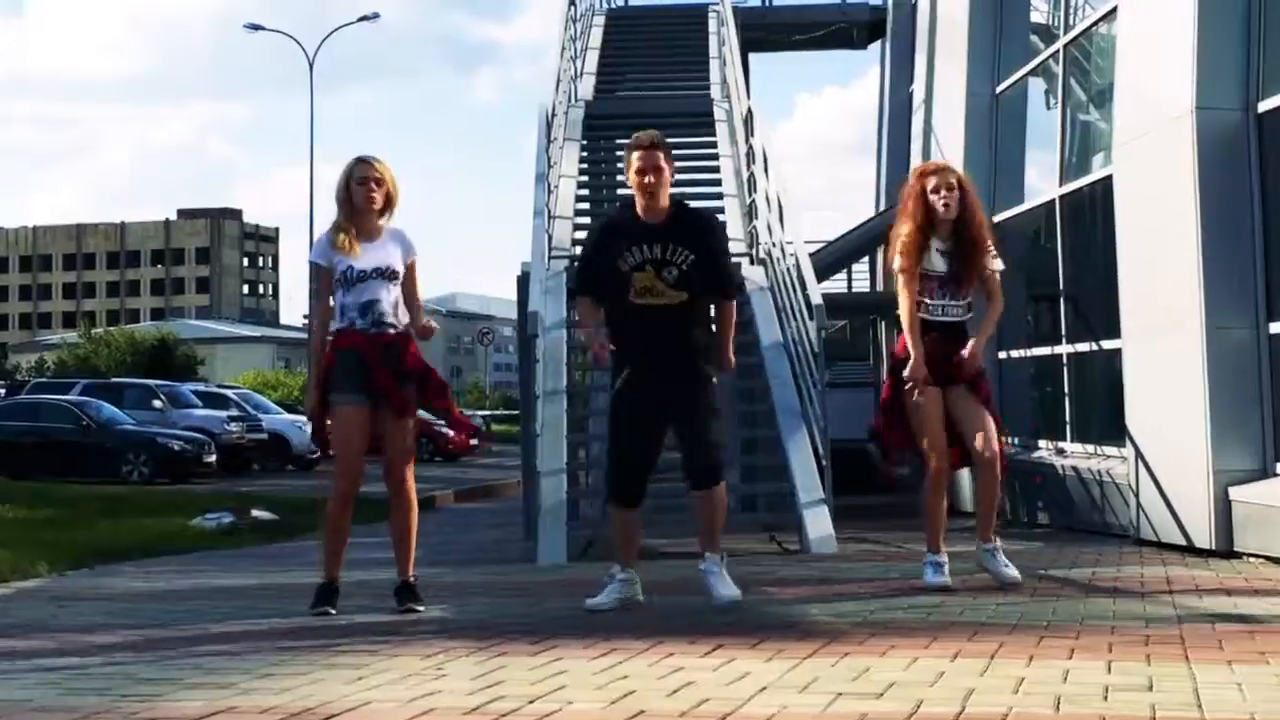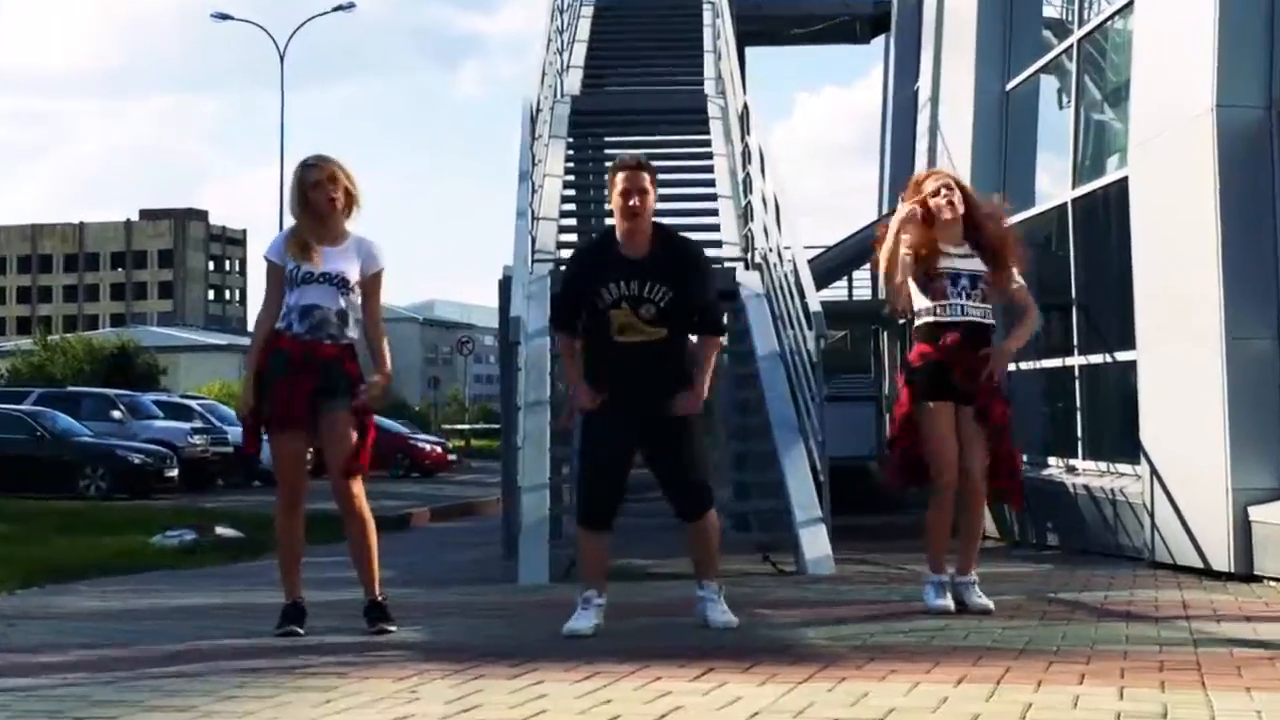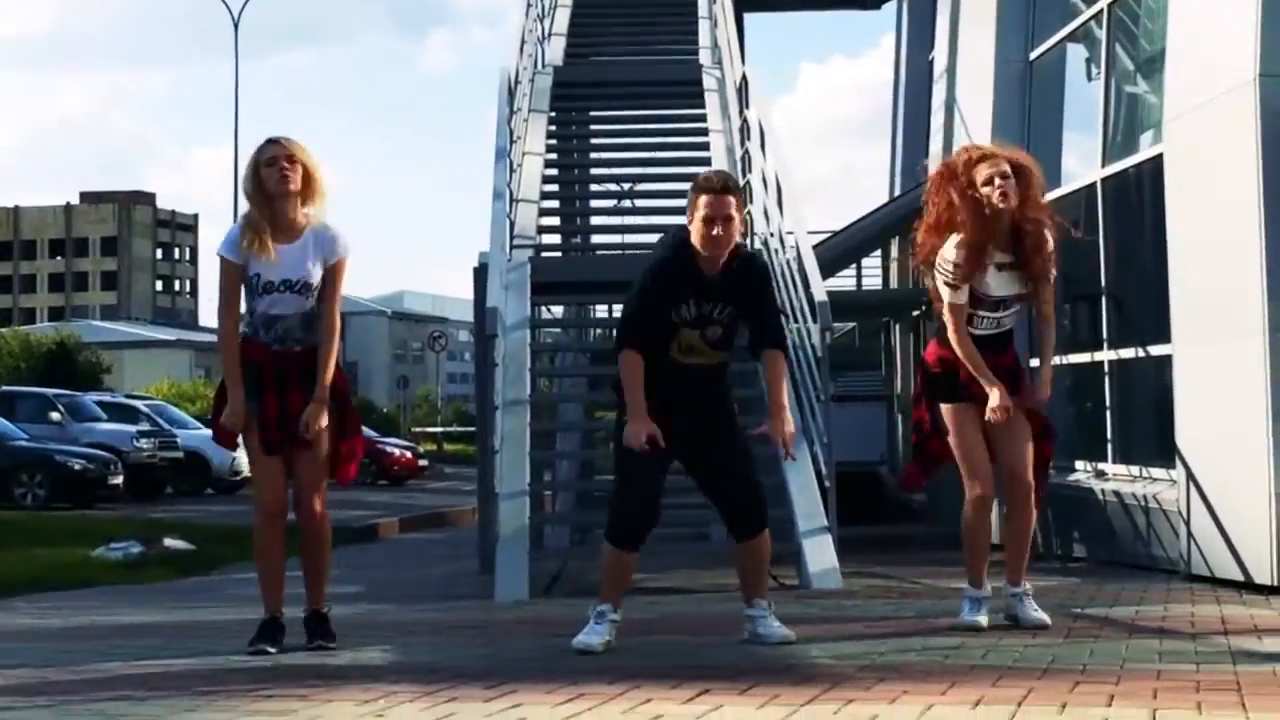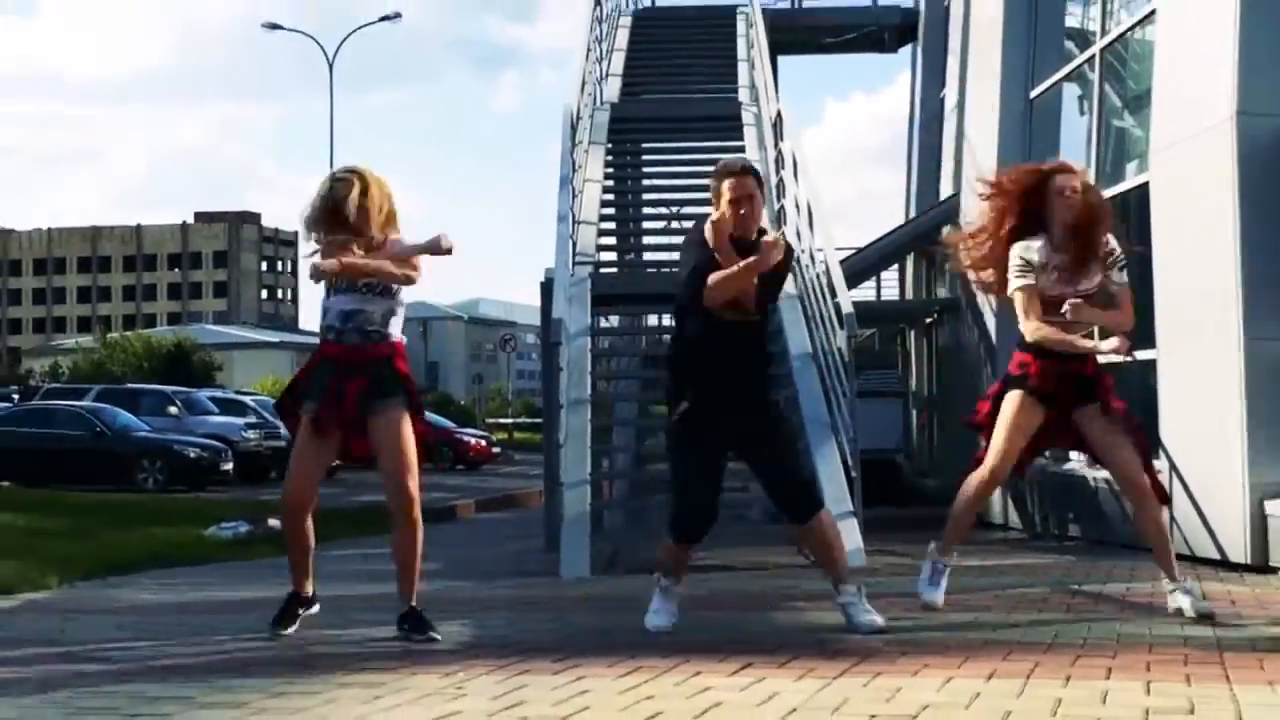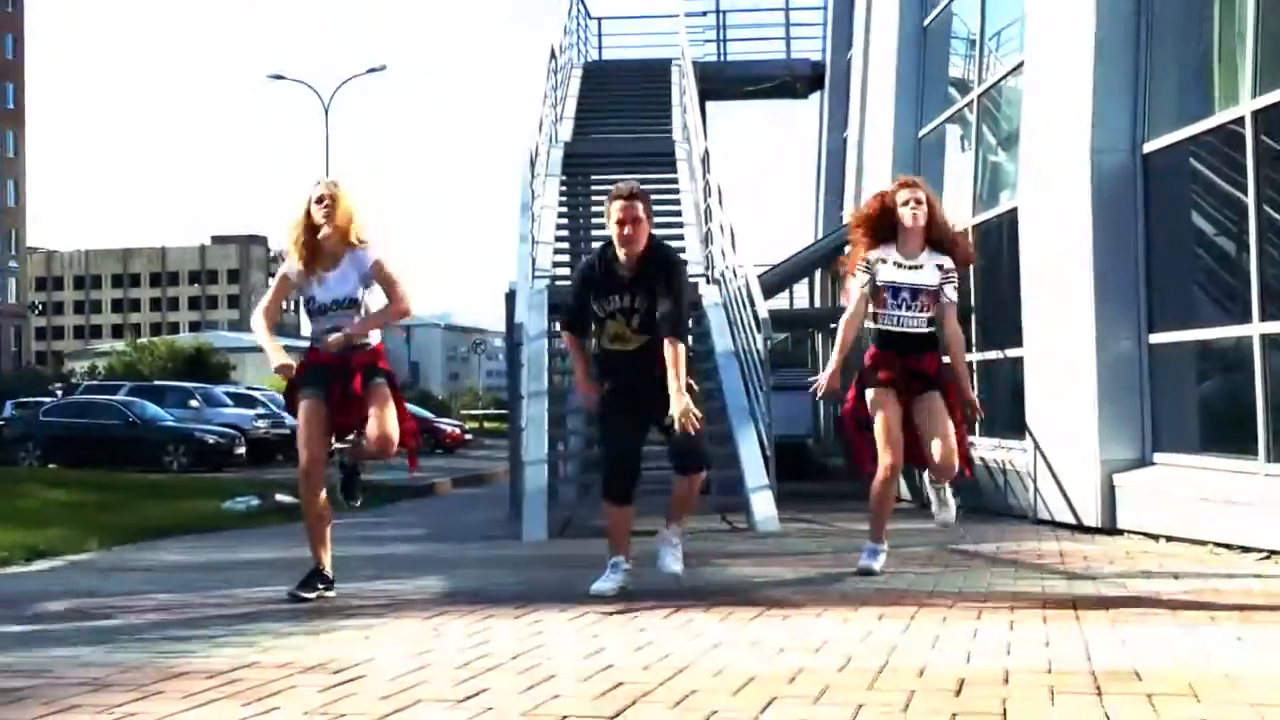
dt=0.7s
person 1, frame 1
left shoulder: (400, 241)
right shoulder: (328, 246)
right elbow: (320, 315)
left wrist: (421, 325)
right wrist: (313, 382)
left hip: (397, 357)
right hip: (350, 358)
left knee: (401, 477)
right knee: (347, 479)
left ankle: (406, 580)
right ankle: (329, 583)
person 1, frame 2
left shoulder: (364, 250)
right shoulder: (285, 245)
left elbow: (372, 322)
right elbow: (268, 313)
left wrist: (384, 372)
right wrist: (249, 379)
left hip: (337, 368)
right hip: (285, 364)
left knee: (349, 489)
right knee: (291, 492)
left ankle: (374, 599)
right ankle: (293, 601)
person 1, frame 3
left shoulder: (325, 237)
right shoulder: (242, 237)
left elbow: (329, 322)
right elbow: (228, 320)
left wrist: (321, 398)
right wrist: (234, 395)
left hip: (309, 369)
right hip: (259, 369)
left knee: (310, 501)
right knee: (270, 502)
left ankle: (316, 611)
right ankle: (272, 617)
person 1, frame 4
left shoulder: (398, 247)
right shoulder: (331, 244)
left elbow: (408, 273)
right elbow: (327, 263)
left wrist: (344, 264)
right wrist: (424, 245)
left hip: (383, 370)
right hip: (329, 370)
left knee: (404, 491)
right knee: (296, 497)
left ankle: (409, 608)
right ankle: (301, 593)
person 1, frame 5
left shoulder: (364, 256)
right shoulder: (298, 266)
left elbow: (402, 306)
right elbow: (261, 316)
left wrist: (349, 334)
right wrist: (274, 352)
left hip: (364, 365)
right hip: (319, 368)
left knee: (385, 440)
right knee: (310, 467)
left ankle: (352, 461)
right ankle: (321, 570)
person 2, frame 1
left shoulder: (702, 226)
right shoulder: (609, 230)
left elbow: (726, 291)
right elbow: (586, 293)
left wrist: (725, 348)
right wrist: (594, 332)
left hip: (692, 366)
right hip: (635, 369)
left knee: (707, 463)
right knee: (625, 476)
left ankle: (714, 566)
right ankle: (625, 577)
person 2, frame 2
left shoulder: (685, 256)
right shoulder: (589, 258)
left elbow: (709, 329)
right elbow: (564, 325)
left wrist: (699, 388)
right wrist: (578, 383)
left hip: (669, 399)
right hip: (608, 399)
left knee: (695, 494)
right knee: (596, 501)
left ankle: (709, 594)
right ankle: (591, 603)
person 2, frame 3
left shoulder: (750, 269)
right shoulder: (664, 266)
left elbow: (770, 341)
right elbow: (631, 341)
left wrist: (780, 409)
right wrist: (637, 415)
left hip: (710, 406)
right hip: (652, 409)
left knee: (749, 507)
right knee: (632, 514)
left ankle: (758, 613)
right ankle: (604, 616)
person 2, frame 4
left shoulder: (773, 248)
right shoulder: (700, 242)
left elbow: (764, 278)
right elbow: (706, 296)
left wrist: (731, 258)
right wrist: (755, 262)
left hip: (754, 398)
right hip: (696, 401)
left knee: (801, 495)
right knee: (693, 512)
left ankle: (848, 596)
right ankle: (667, 588)
person 2, frame 5
left shoulder: (666, 265)
right shoulder: (593, 267)
left elbow: (674, 331)
right elbow: (571, 327)
left wrist: (678, 392)
right wrist: (584, 379)
left hip: (662, 380)
right hip: (615, 386)
left knee: (693, 461)
right knee: (617, 476)
left ankle: (673, 532)
right ankle: (618, 565)
person 3, frame 1
left shoulder: (977, 241)
right shoulder: (912, 239)
left elbow: (995, 299)
right elbow: (907, 303)
left wrist: (977, 344)
right wrist: (916, 360)
left hip: (959, 355)
right hip: (918, 355)
left knee: (989, 451)
right knee: (937, 462)
left ankle: (988, 546)
right ankle: (934, 557)
person 3, frame 2
left shoulder: (990, 252)
right shoulder: (916, 248)
left elbow: (1029, 310)
right elbow: (888, 279)
left wrist: (1009, 345)
right wrist: (899, 223)
left hip: (978, 366)
right hip: (929, 362)
left knee: (976, 480)
right knee: (946, 480)
left ankle: (965, 578)
right ankle: (936, 579)
person 3, frame 3
left shoulder: (1036, 238)
right shoulder: (960, 248)
left elbow: (1045, 307)
right elbow: (955, 331)
left wrist: (1046, 371)
right wrist: (992, 388)
left hip: (1003, 362)
right hip: (952, 366)
left knee: (1023, 483)
right knee: (981, 487)
left ankle: (1017, 593)
right ankle: (976, 591)
person 3, frame 4
left shoulder: (1104, 247)
right shoulder: (1024, 253)
left elbow: (1126, 317)
right elbow: (1033, 326)
left wrist: (1079, 307)
right wrist: (1095, 343)
left hip: (1083, 374)
right hip: (1033, 368)
left knee: (1137, 480)
right knee: (994, 468)
left ankle: (1174, 583)
right ankle: (940, 558)
person 3, frame 5
left shoulder: (942, 264)
right shoulder: (874, 258)
left elbow: (951, 328)
right elbow: (853, 315)
left wrist: (965, 385)
right wrist: (834, 365)
left hip: (925, 363)
right hip: (883, 362)
left knee: (945, 461)
right knee: (890, 462)
left ankle: (939, 485)
right ankle: (876, 545)
